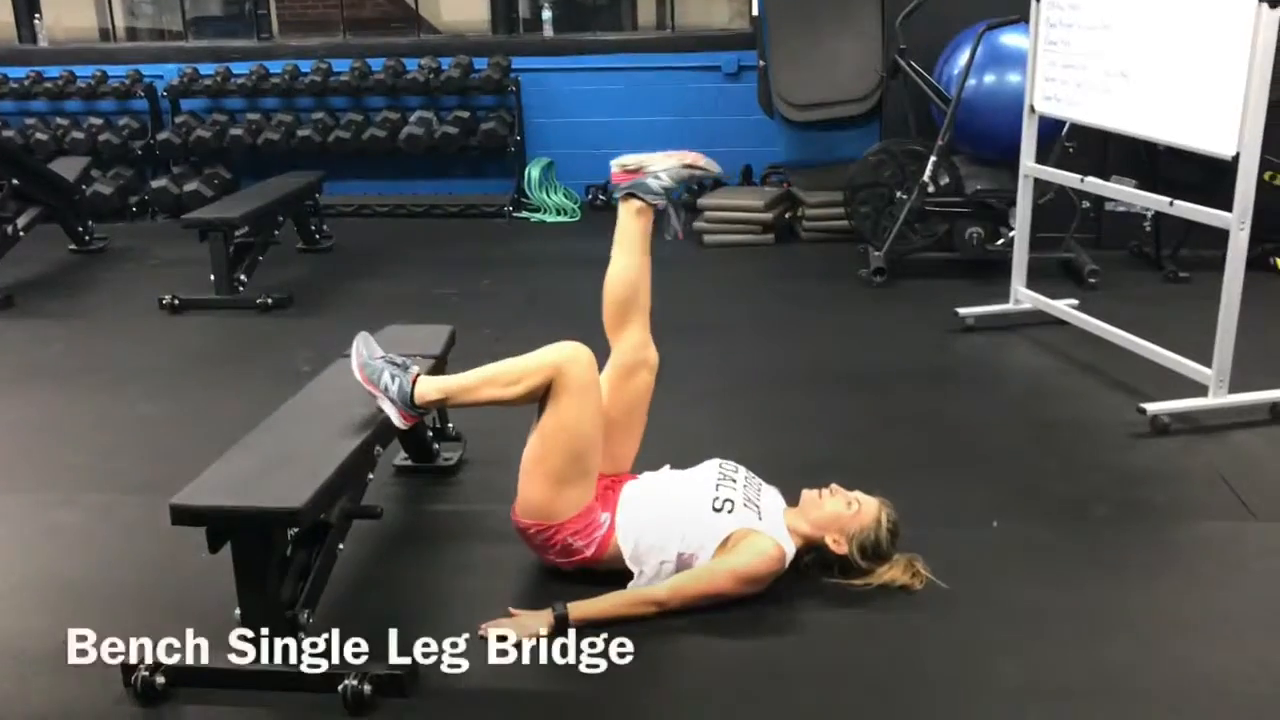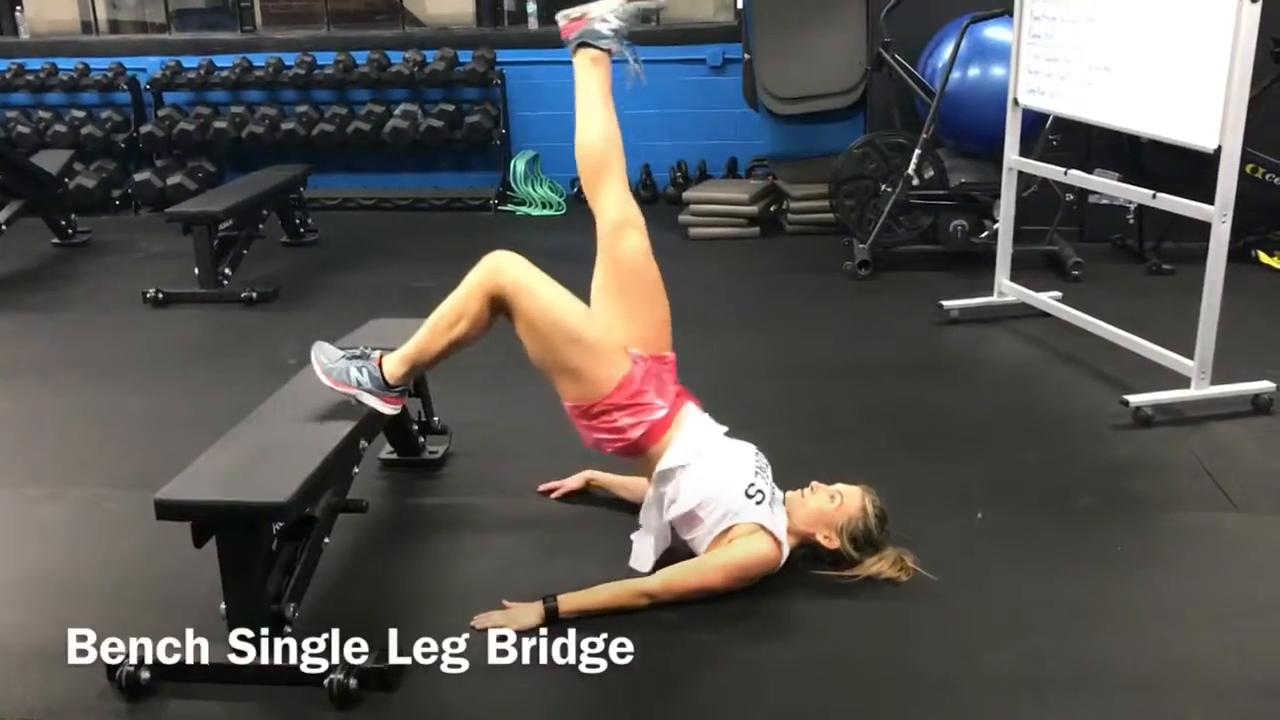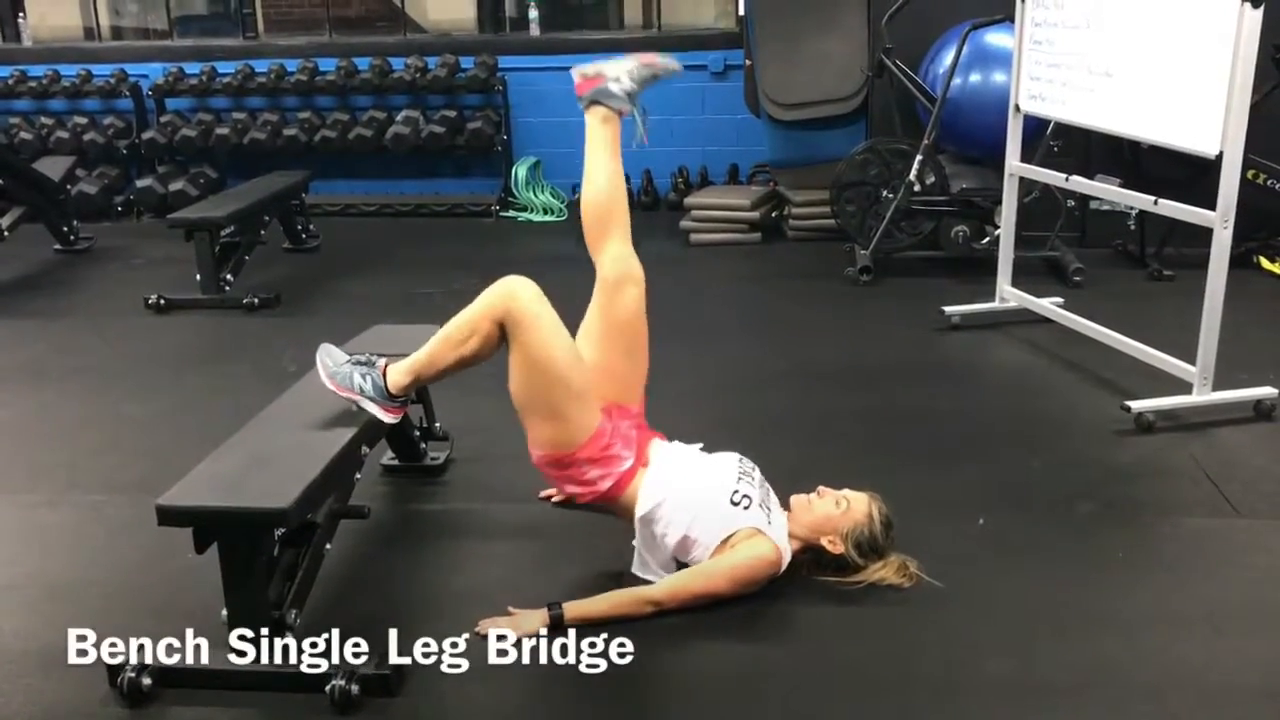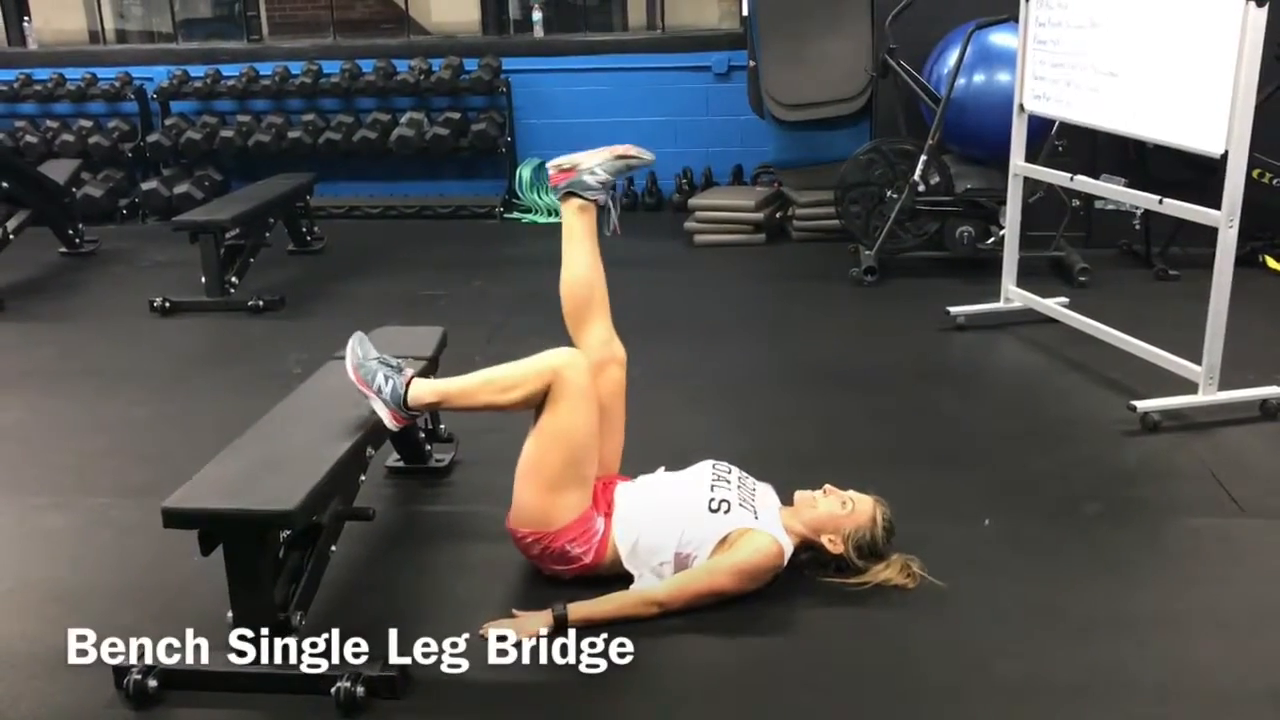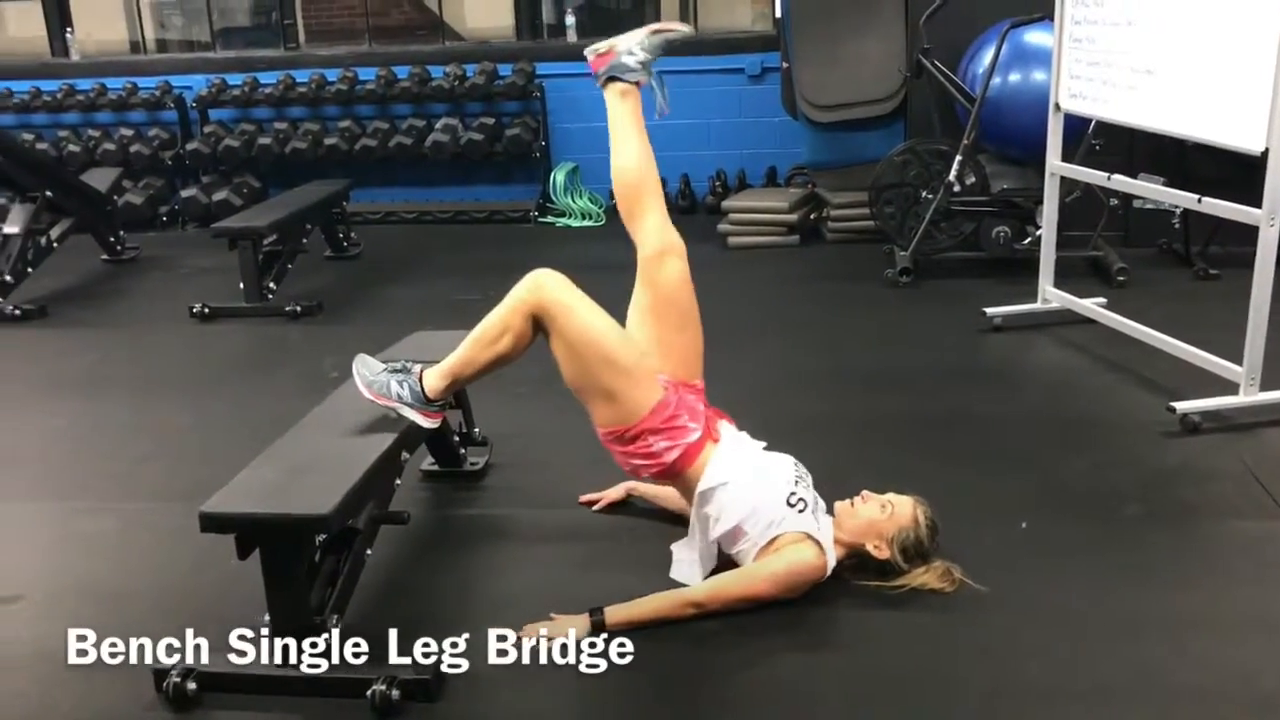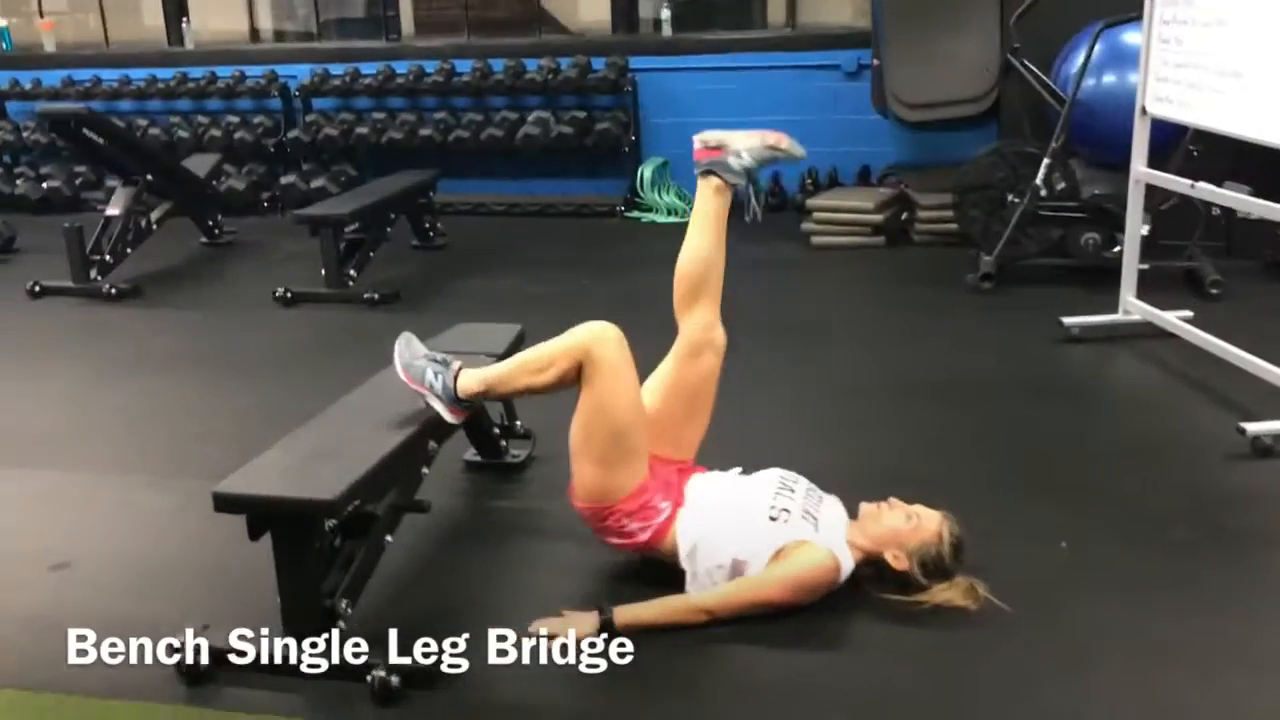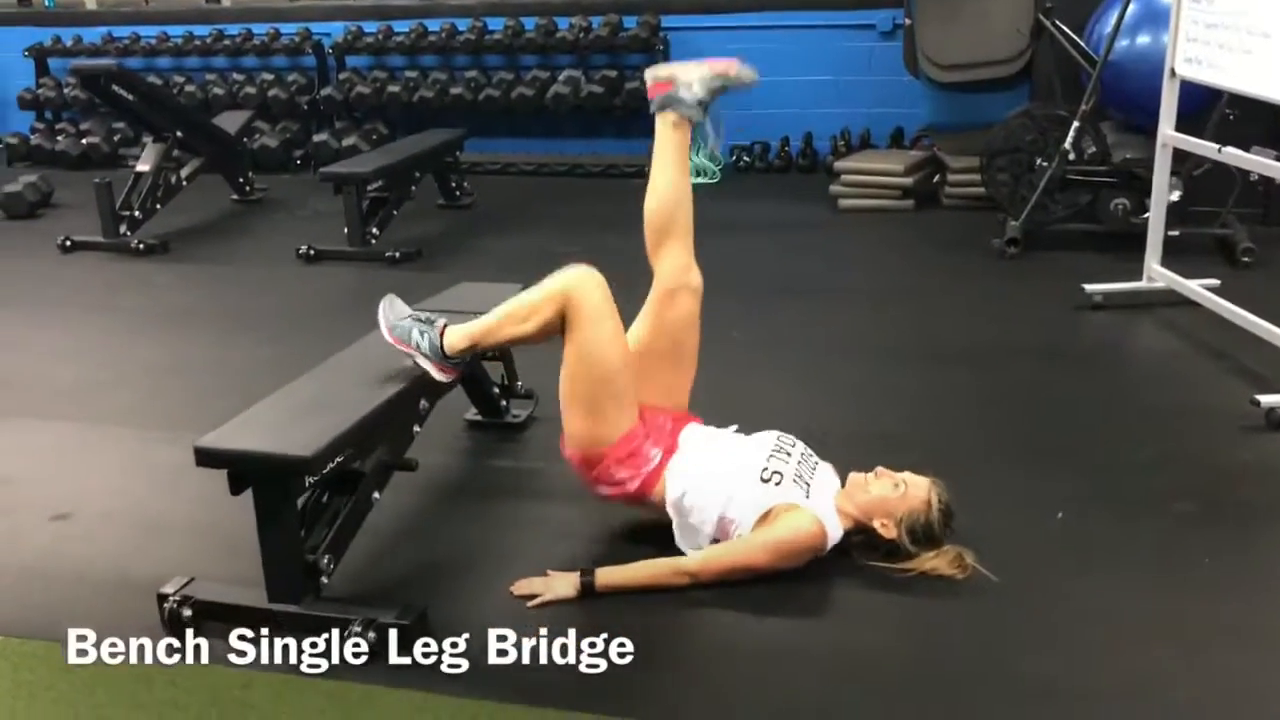
dt=0.7s
person 1, frame 1
left shoulder: (767, 555)
right shoulder: (769, 508)
left elbow: (661, 599)
left wrist: (554, 617)
left hip: (571, 529)
right hip: (606, 497)
left knee: (572, 359)
left ankle: (416, 393)
person 1, frame 2
left shoulder: (764, 548)
right shoulder: (767, 506)
left elbow: (650, 591)
left wrist: (546, 609)
left hip: (624, 405)
right hip: (643, 393)
left knee: (502, 273)
right knee: (617, 216)
left ankle: (387, 377)
person 1, frame 3
left shoulder: (766, 556)
right shoulder: (765, 508)
left elbow: (657, 598)
left wrist: (552, 618)
left hip: (598, 463)
right hip: (619, 445)
left knee: (517, 295)
right knee: (619, 273)
left ankle: (390, 388)
person 1, frame 4
left shoulder: (765, 551)
right shoulder: (764, 506)
left elbow: (661, 600)
left wrist: (554, 619)
left hip: (565, 537)
right hip: (602, 501)
left knee: (569, 365)
left ankle: (410, 396)
person 1, frame 5
left shoulder: (810, 559)
right shoulder: (813, 519)
left elbow: (699, 601)
left wrist: (593, 622)
left hip: (659, 428)
right hip: (676, 415)
left knee: (543, 289)
right knee: (660, 246)
left ankle: (427, 391)
person 1, frame 6
left shoulder: (823, 565)
right shoulder: (831, 519)
left elbow: (707, 607)
left wrist: (602, 619)
left hip: (636, 511)
right hip: (670, 483)
left knee: (600, 340)
left ankle: (461, 389)
person 1, frame 7
left shoulder: (811, 535)
right shoulder: (824, 489)
left elbow: (693, 569)
left wrist: (583, 582)
left hip: (631, 458)
right hip: (662, 439)
left knee: (580, 284)
left ankle: (448, 347)
